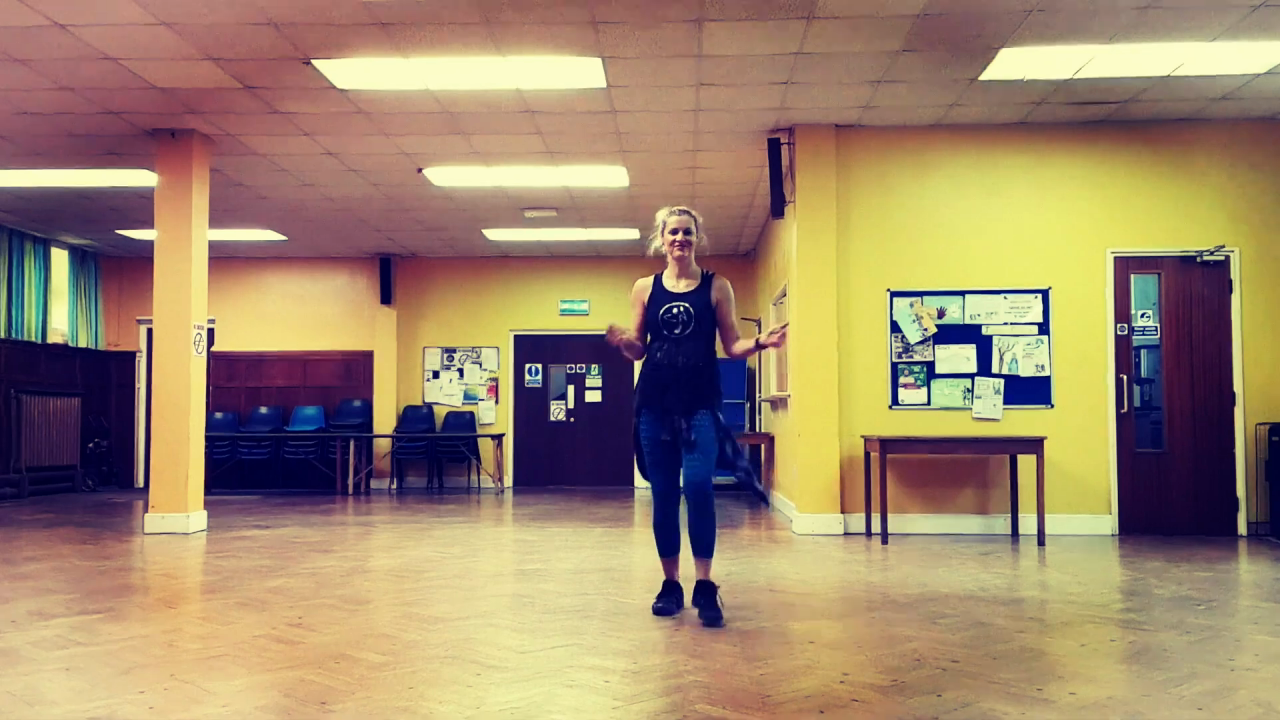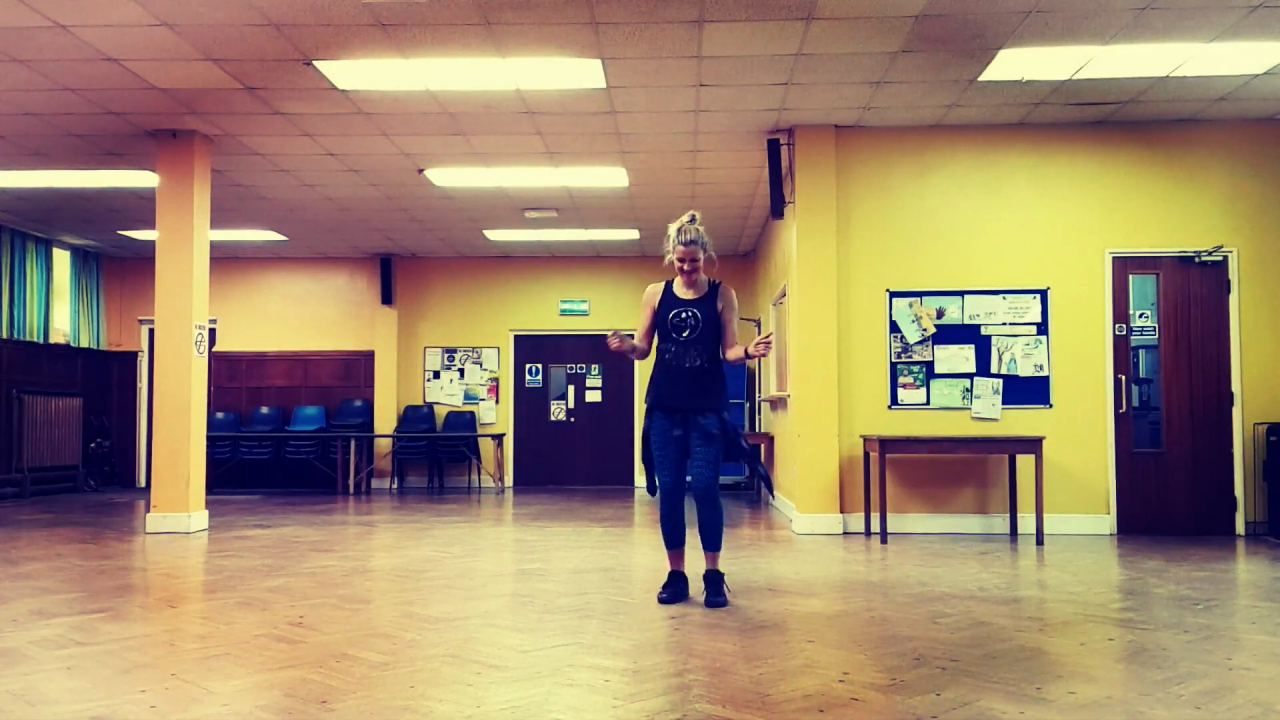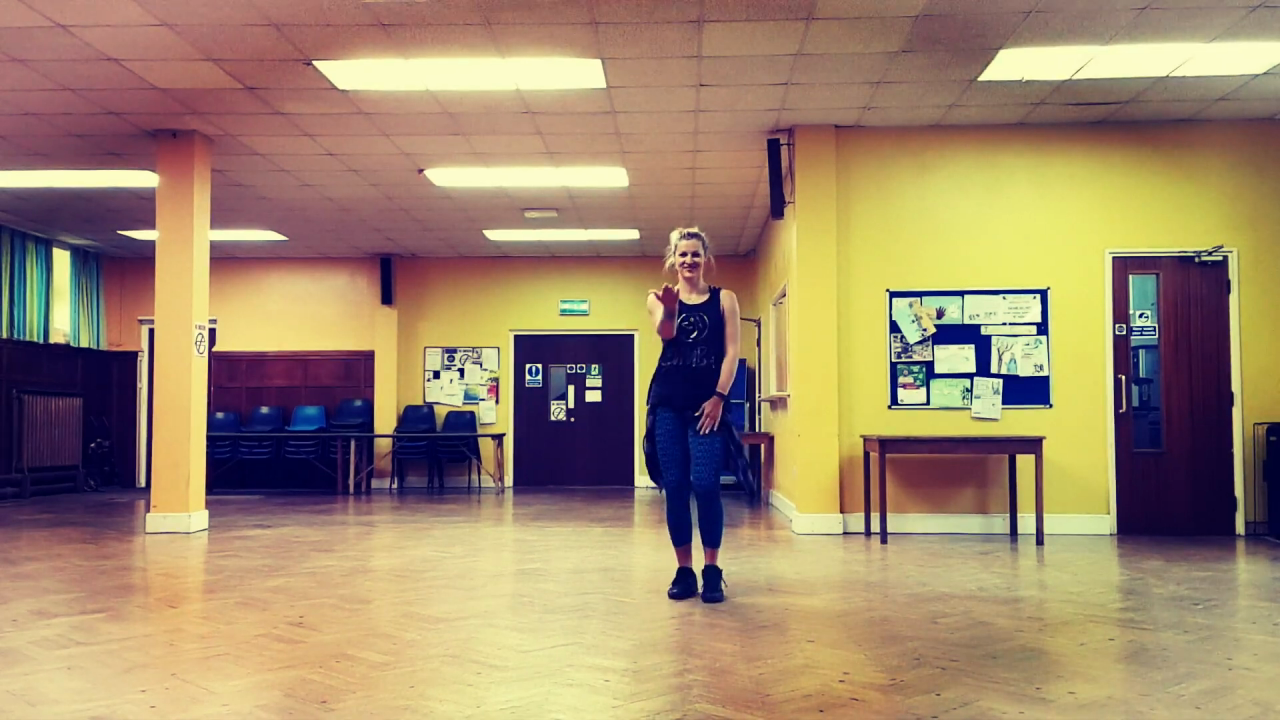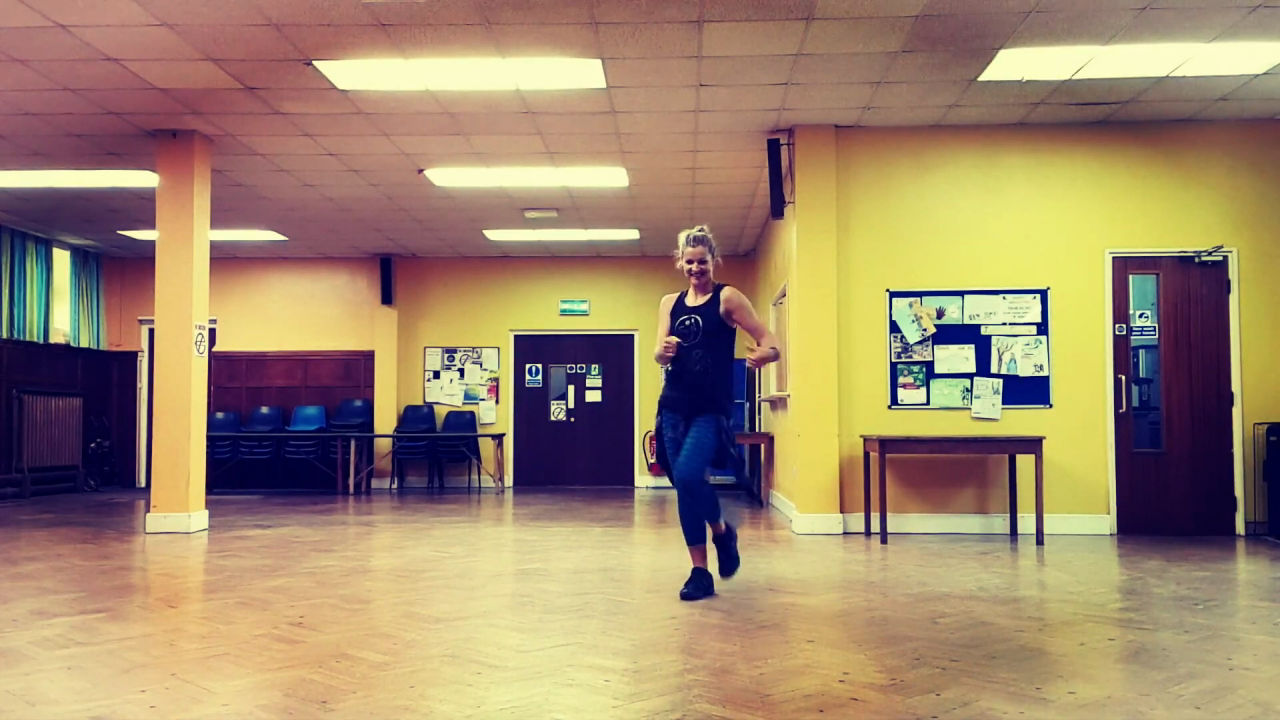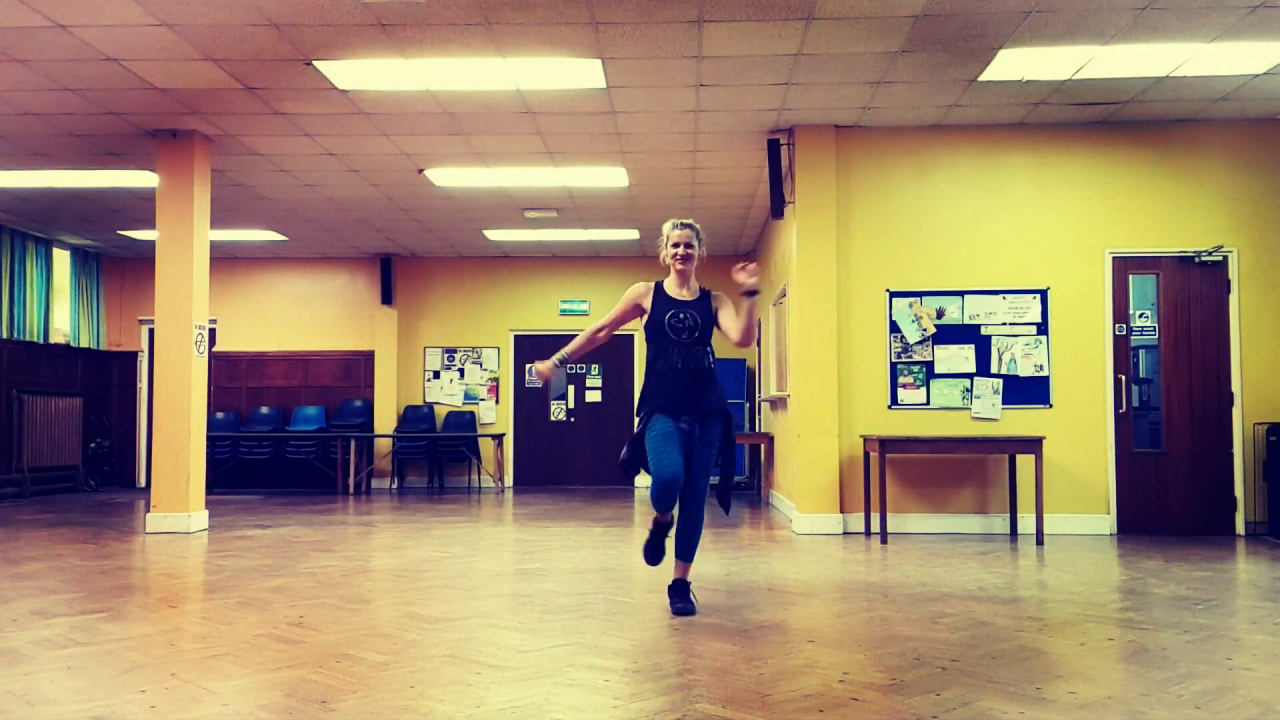
dt=1s
person 1, frame 1
left shoulder: (717, 287)
right shoulder: (645, 288)
left elbow: (730, 345)
right elbow: (636, 350)
left wrist: (760, 342)
right wrist: (625, 342)
left hip: (700, 403)
right hip: (653, 402)
left knee: (699, 488)
right knee: (664, 494)
left ankle: (704, 586)
right ankle: (670, 584)
person 1, frame 2
left shoulder: (722, 294)
right shoulder: (655, 295)
left elbow: (729, 349)
right elbow: (642, 350)
left wrist: (750, 352)
right wrist: (625, 347)
left hip: (707, 404)
right hip: (663, 404)
left knee: (706, 488)
right knee: (669, 490)
left ankle: (714, 575)
right ankle: (676, 576)
person 1, frame 3
left shoulder: (724, 299)
right shoulder: (659, 297)
left elbow: (732, 352)
right elbow: (665, 333)
left wrist: (719, 397)
right wrist: (669, 309)
left hip: (708, 401)
right hip: (668, 402)
left knee: (705, 486)
right knee: (675, 488)
left ankle: (711, 570)
right ankle: (684, 570)
person 1, frame 4
left shoulder: (727, 298)
right shoulder: (670, 303)
left elbow: (764, 336)
right elbow: (659, 355)
left wrist: (766, 352)
right wrist: (663, 349)
left hip: (712, 405)
right hip: (674, 404)
left knee: (688, 475)
right knee: (683, 484)
left ankle: (722, 529)
right ankle: (700, 571)
person 1, frame 5
left shoulder: (711, 299)
right shoulder: (646, 293)
left elbow: (743, 340)
right elbow: (599, 331)
left wrist: (748, 295)
right wrist: (557, 361)
left hip: (707, 406)
right hip: (662, 404)
left knee: (696, 493)
right knee: (669, 477)
left ankle: (681, 582)
right ankle: (661, 521)
